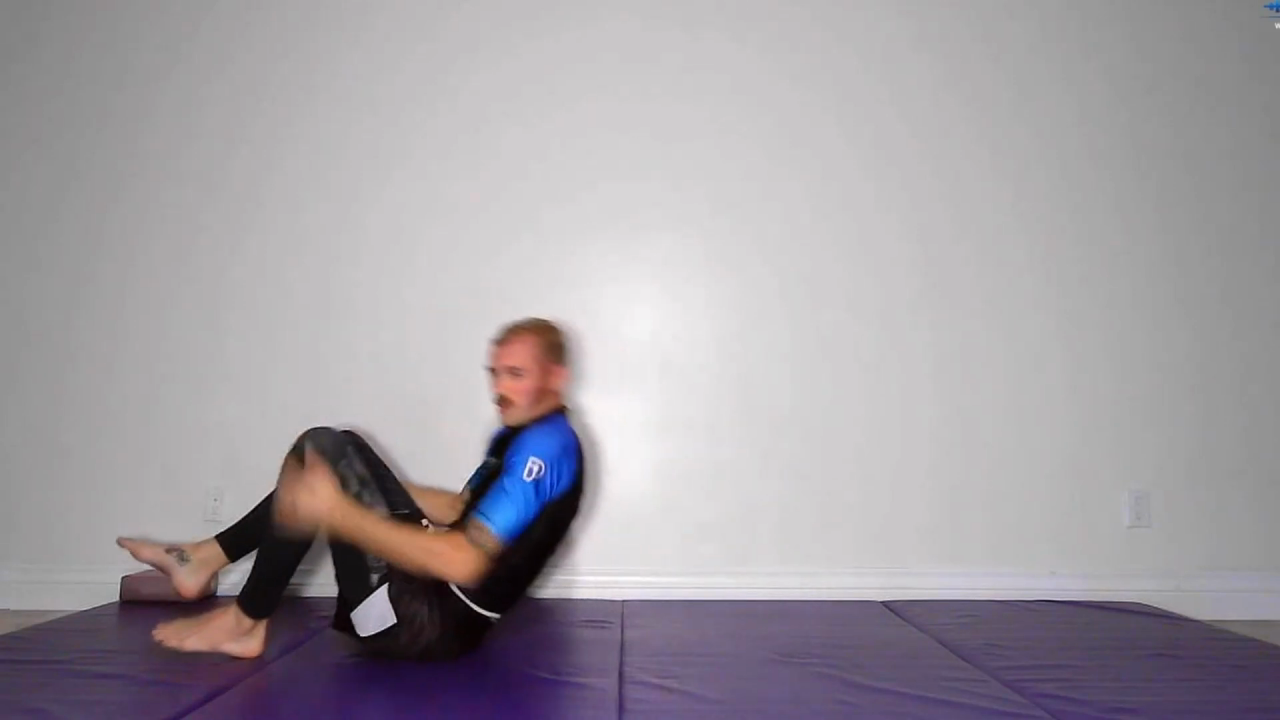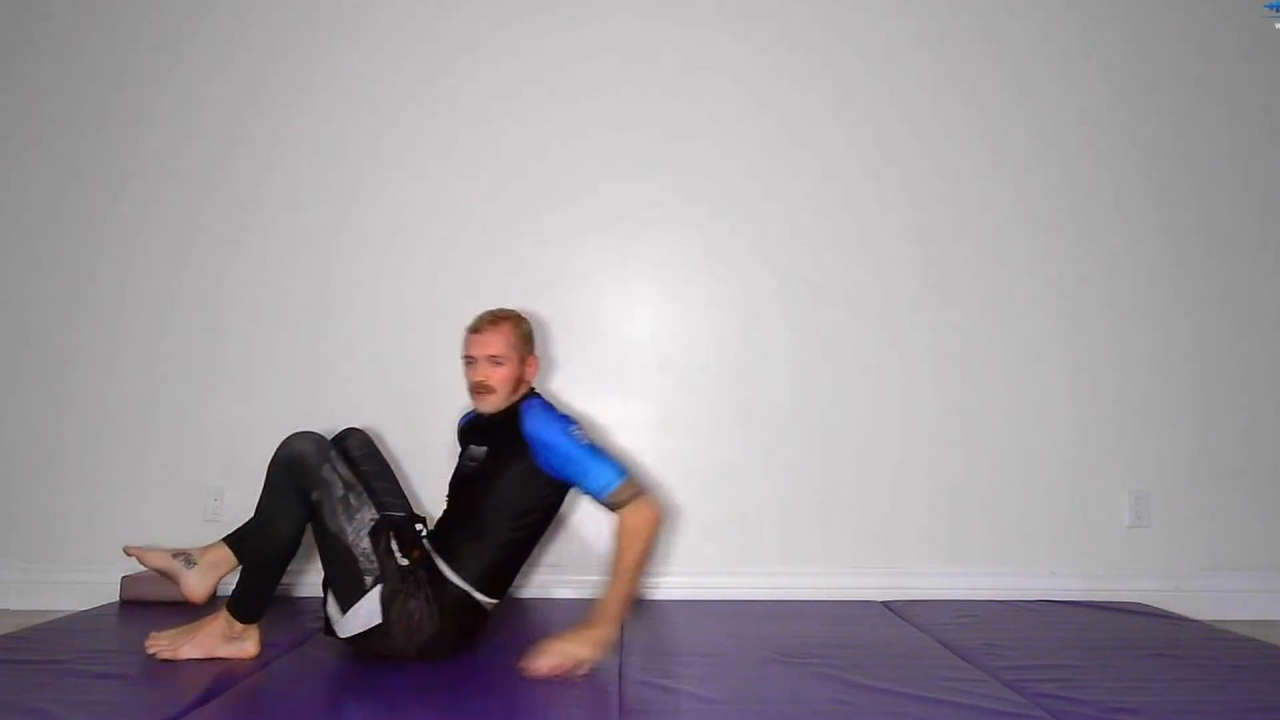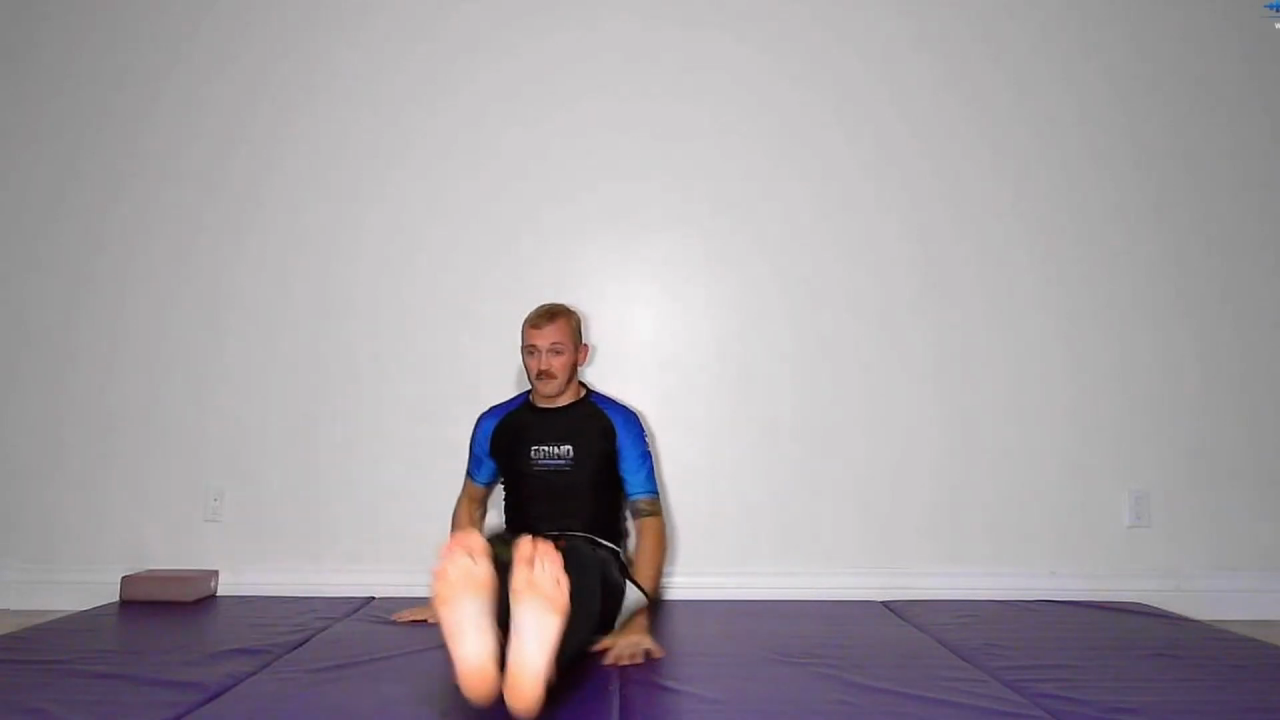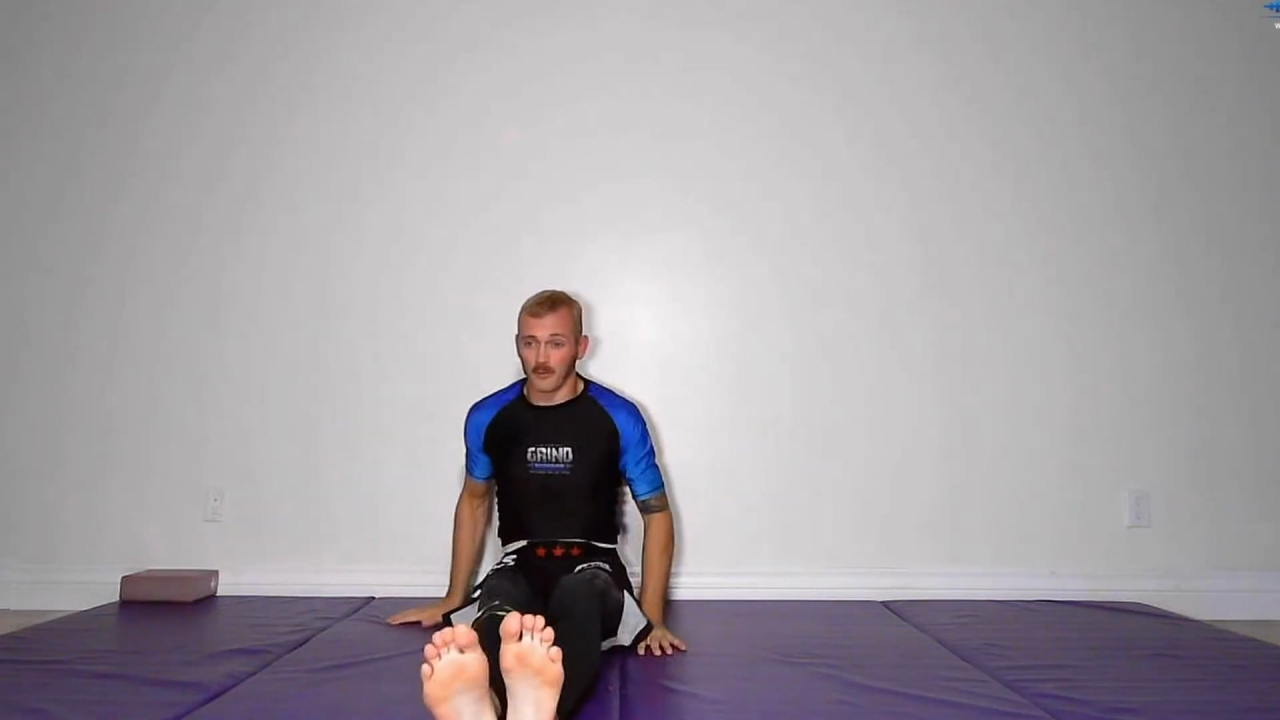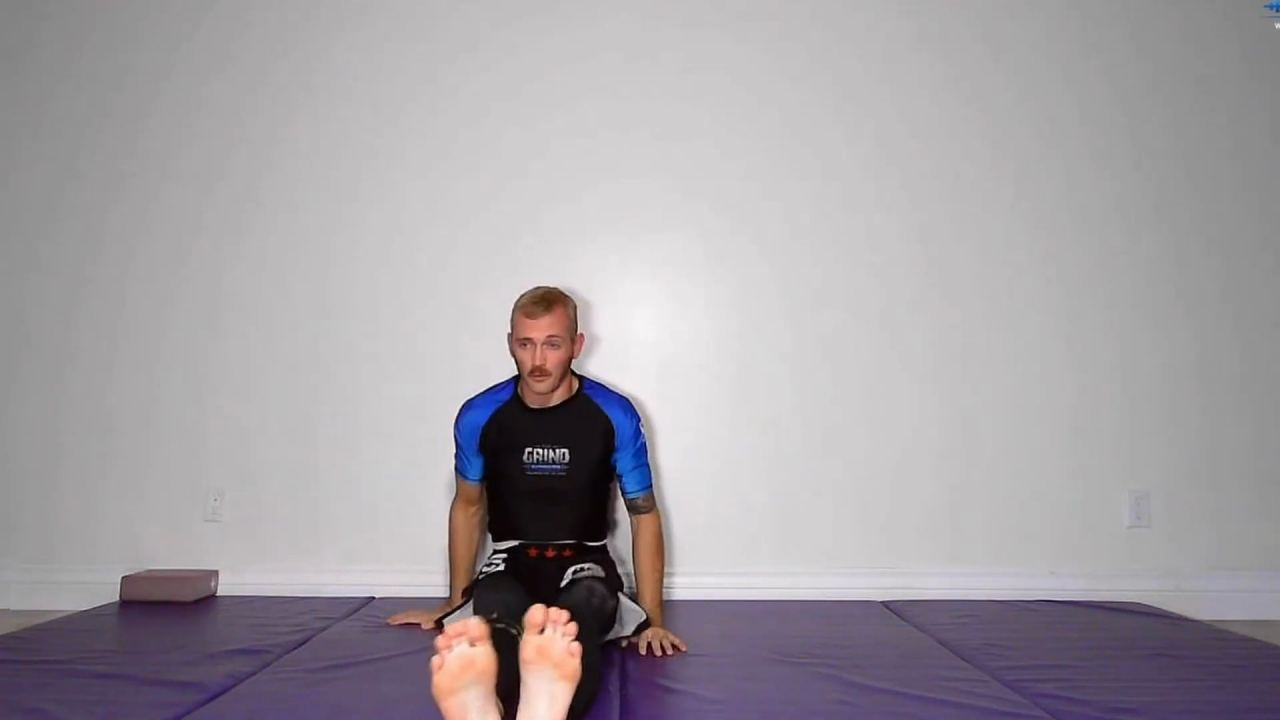
dt=0.3s
person 1, frame 1
left shoulder: (545, 445)
right shoulder: (524, 435)
left elbow: (463, 560)
left wrist: (337, 514)
right wrist: (358, 491)
left hip: (432, 623)
right hip: (434, 596)
left knee: (320, 448)
right knee: (339, 447)
left ankle: (245, 625)
right ankle: (208, 555)
person 1, frame 2
left shoulder: (541, 427)
right shoulder: (475, 423)
left elbow: (643, 510)
left wrist: (600, 630)
left hip: (419, 615)
right hip: (427, 573)
right knee: (350, 444)
left ankle: (236, 627)
right ankle: (217, 560)
person 1, frame 3
left shoulder: (618, 423)
right shoulder: (496, 424)
left elbow: (649, 521)
right elbow: (471, 504)
left wrist: (638, 620)
right wrist: (452, 594)
left hip: (594, 565)
right hip: (523, 565)
left knee: (579, 565)
right knee: (496, 550)
left ankle: (533, 675)
person 1, frame 4
left shoulder: (619, 417)
right shoulder: (488, 417)
left elbow: (656, 514)
right elbow: (474, 502)
left wrist: (652, 617)
right wrist: (454, 599)
left hip: (592, 567)
right hip: (519, 566)
left knee: (577, 596)
right knee: (499, 612)
person 1, frame 5
left shoulder: (614, 415)
right shoulder: (479, 416)
left elbow: (644, 514)
right elbow: (467, 506)
left wrist: (651, 618)
right wrist: (455, 602)
left hip: (584, 565)
right hip: (511, 566)
left knee: (581, 610)
right knee: (497, 617)
